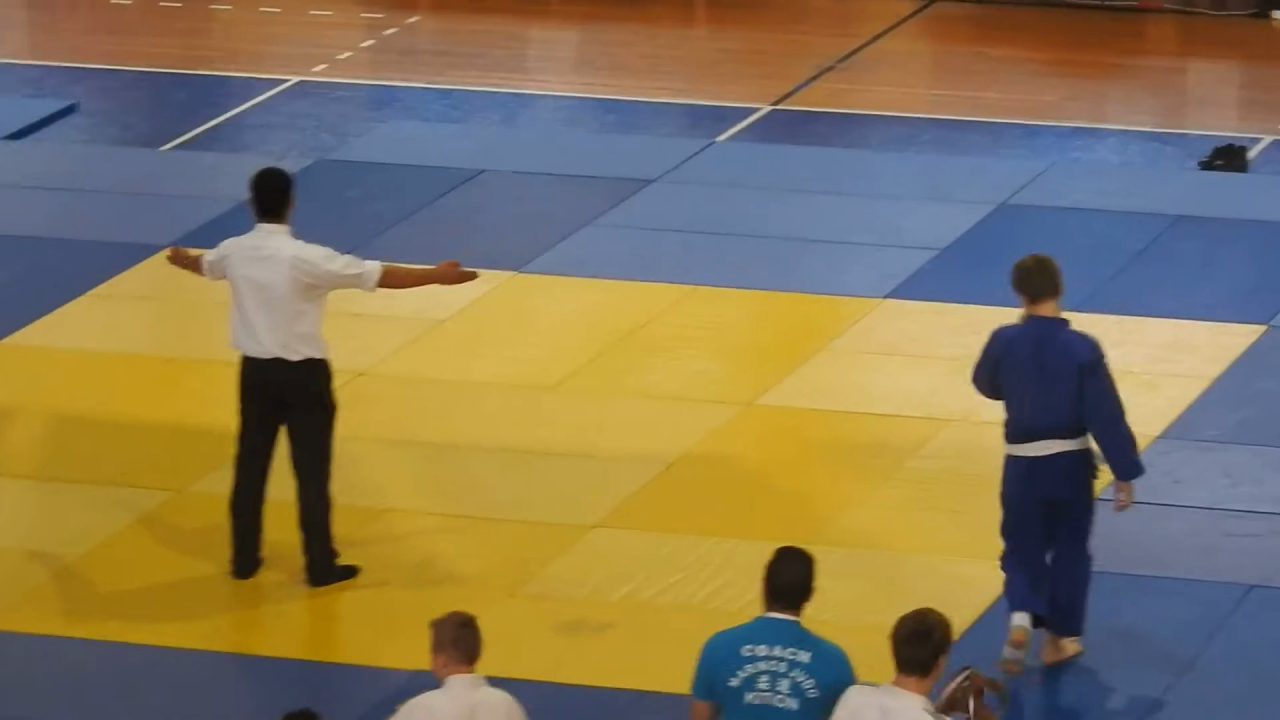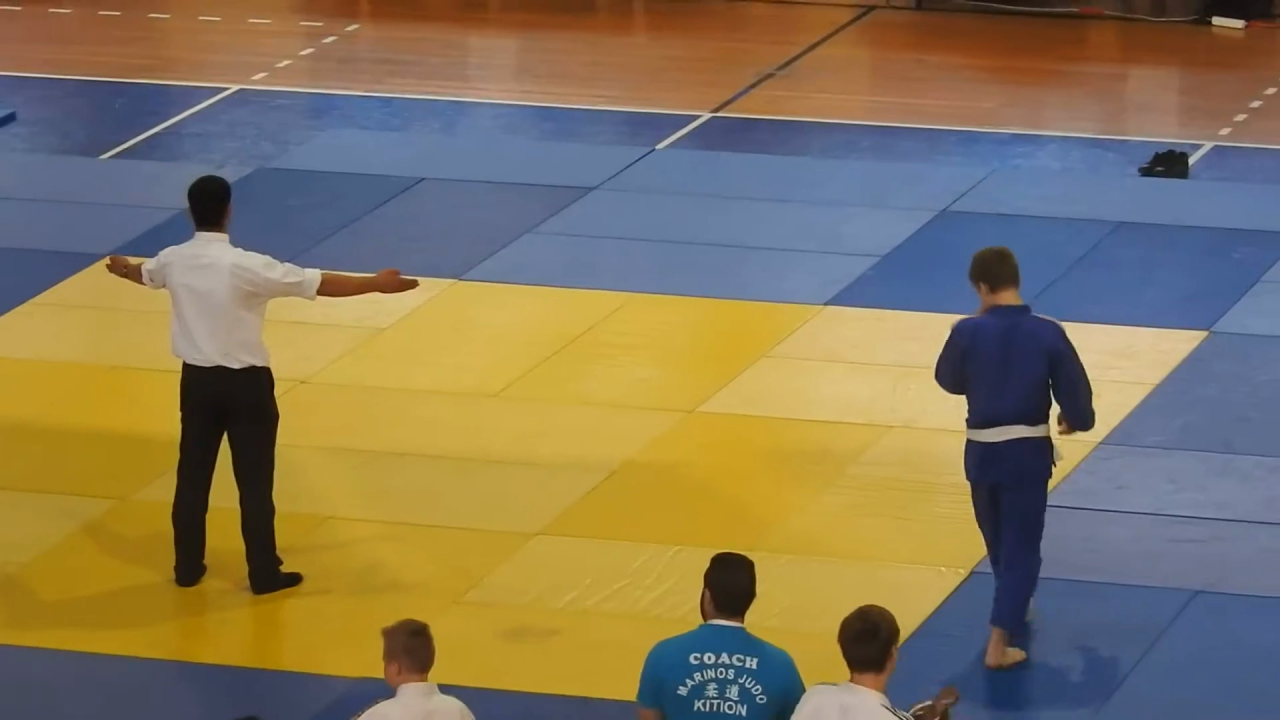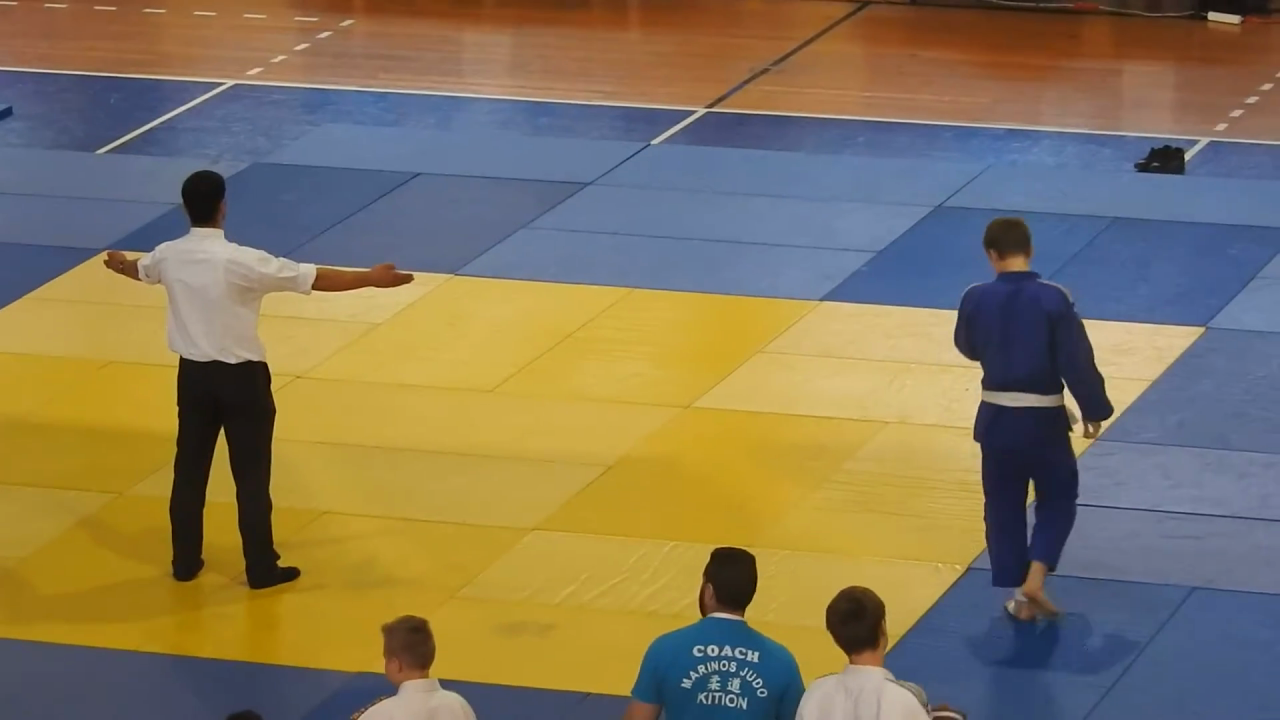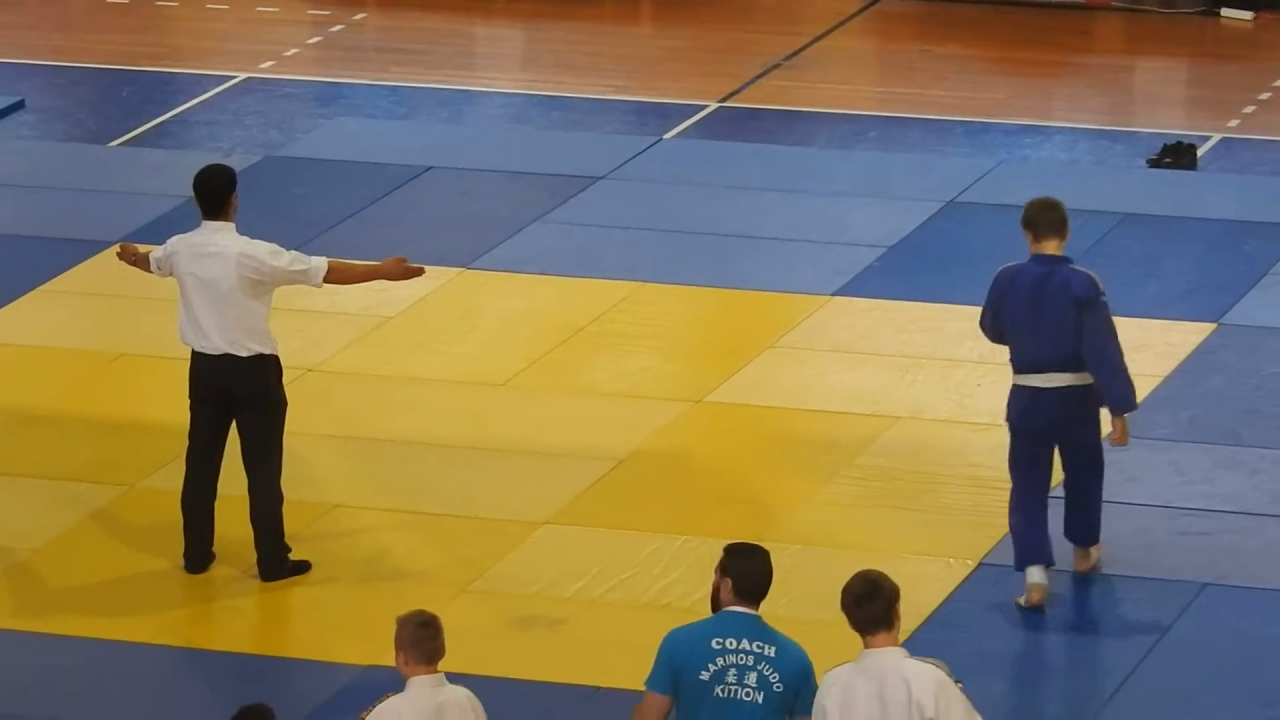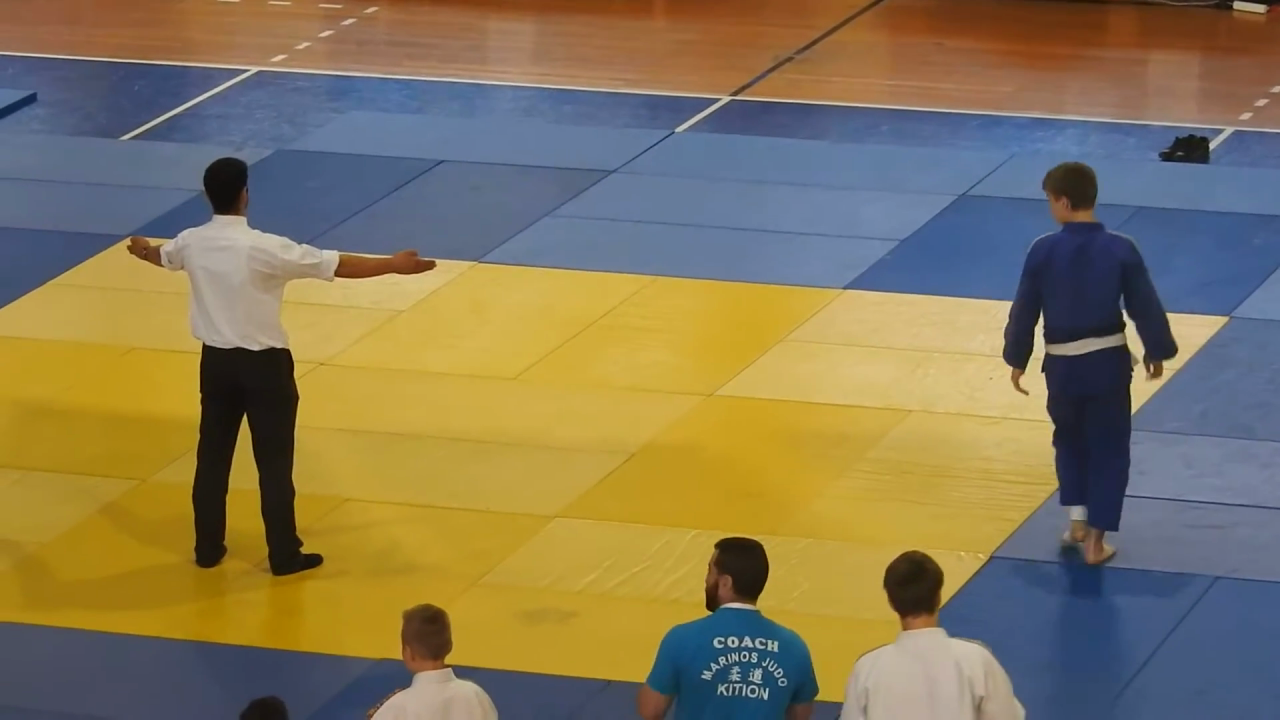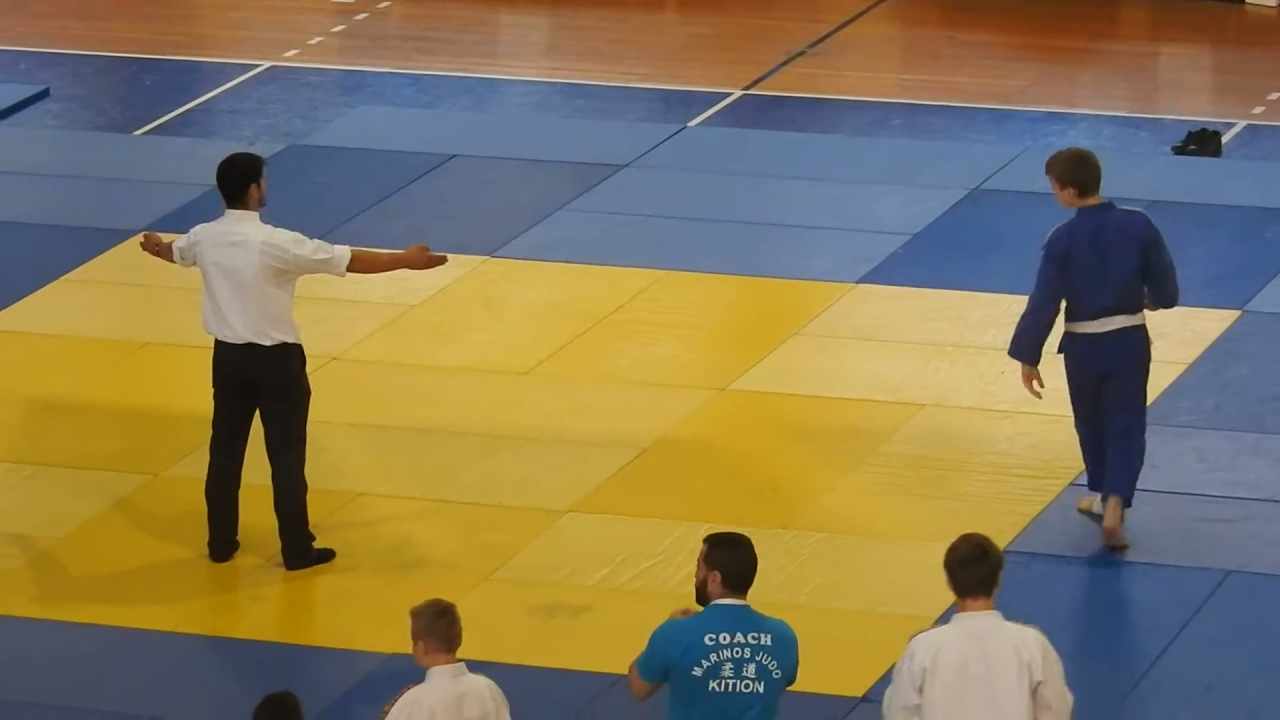
dt=0.3s
person 1, frame 1
left shoulder: (233, 252)
right shoulder: (307, 258)
left elbow: (203, 265)
right elbow: (378, 275)
left wrist: (182, 259)
right wrist: (436, 275)
left hip: (256, 371)
right hip: (303, 375)
left knee: (250, 467)
right knee: (312, 474)
left ankle: (244, 559)
right ankle: (321, 566)
person 1, frame 2
left shoulder: (173, 260)
right shoulder: (247, 266)
left elbow: (143, 273)
right elbow: (319, 283)
left wrist: (122, 269)
right wrist: (376, 284)
left hip: (197, 380)
right hip: (245, 383)
left knee: (192, 476)
right knee: (254, 483)
left ankle: (188, 568)
right ankle: (264, 575)
person 1, frame 3
left shoulder: (168, 255)
right shoulder: (242, 261)
left elbow: (139, 270)
right elbow: (313, 278)
left wrist: (118, 264)
right wrist: (371, 278)
left hip: (194, 375)
right hip: (241, 378)
left knee: (189, 471)
right knee: (251, 477)
left ankle: (185, 562)
right ankle: (262, 569)
person 1, frame 4
left shoulder: (180, 249)
right shoulder: (253, 254)
left elbow: (152, 262)
right elbow: (325, 271)
left wrist: (131, 256)
right wrist: (383, 270)
left hip: (205, 368)
right hip: (253, 371)
left knee: (201, 464)
right knee: (263, 470)
left ankle: (196, 555)
right ankle: (273, 562)
person 1, frame 5
left shoulder: (191, 243)
right shoulder: (265, 248)
left elbow: (162, 256)
right elbow: (336, 265)
left wrist: (142, 249)
right wrist: (394, 264)
left hip: (217, 361)
right hip: (264, 365)
left knee: (212, 457)
right knee: (275, 464)
left ankle: (208, 548)
right ankle: (285, 556)
person 1, frame 6
left shoulder: (203, 237)
right shoulder: (276, 243)
left elbow: (174, 253)
right elbow: (347, 260)
left wrist: (154, 245)
right wrist: (405, 259)
left hip: (228, 356)
right hip: (276, 360)
left knee: (225, 452)
right knee: (286, 458)
left ankle: (221, 543)
right ankle: (297, 550)
person 2, frame 1
left shoulder: (1003, 341)
right shoulder: (1082, 347)
left elbow: (986, 385)
right elbow: (1106, 414)
right wrist: (1124, 473)
left hip: (1022, 466)
right hip: (1071, 464)
left knee: (1021, 550)
right knee: (1069, 553)
left ankle: (1019, 622)
right ankle: (1057, 639)
person 2, frame 2
left shoulder: (967, 332)
right shoulder: (1048, 333)
left elbow: (949, 381)
right elbow: (1075, 390)
right wrist: (1076, 420)
left hip: (982, 450)
right hip: (1028, 451)
left knee: (997, 535)
right knee: (1021, 545)
left ankle: (1014, 609)
right ankle: (999, 643)
person 2, frame 3
left shoulder: (976, 298)
right shoulder: (1053, 299)
right elbow: (1078, 363)
right wrist: (1093, 409)
left hip: (994, 417)
right hip: (1043, 418)
left knee: (1003, 507)
right knee: (1058, 497)
left ankle: (1021, 597)
right ankle: (1036, 578)
person 2, frame 4
left shoulder: (1007, 279)
right shoulder: (1083, 283)
left elbow: (993, 331)
right elbow: (1103, 350)
right wrist: (1119, 409)
left hip: (1027, 398)
right hip: (1077, 397)
left knee: (1027, 486)
right knee: (1085, 475)
left ankle: (1035, 577)
right ankle: (1084, 551)
person 2, frame 5
left shoulder: (1043, 250)
right shoulder: (1121, 249)
left elbow: (1023, 312)
right elbow: (1146, 307)
left wrist: (1017, 360)
right wrist: (1157, 351)
left hip: (1062, 364)
right hip: (1108, 362)
left knee: (1069, 439)
right knee: (1108, 451)
left ankle: (1077, 517)
right ankle: (1095, 540)
person 2, frame 6
left shoulder: (1063, 238)
right shoulder: (1138, 223)
left elbow: (1043, 304)
right elbow: (1163, 275)
left wrist: (1028, 360)
right wrist: (1155, 300)
left hip: (1083, 344)
right hip: (1131, 339)
left knee: (1091, 422)
right knee: (1127, 429)
left ankle: (1104, 496)
right ankle: (1114, 509)
